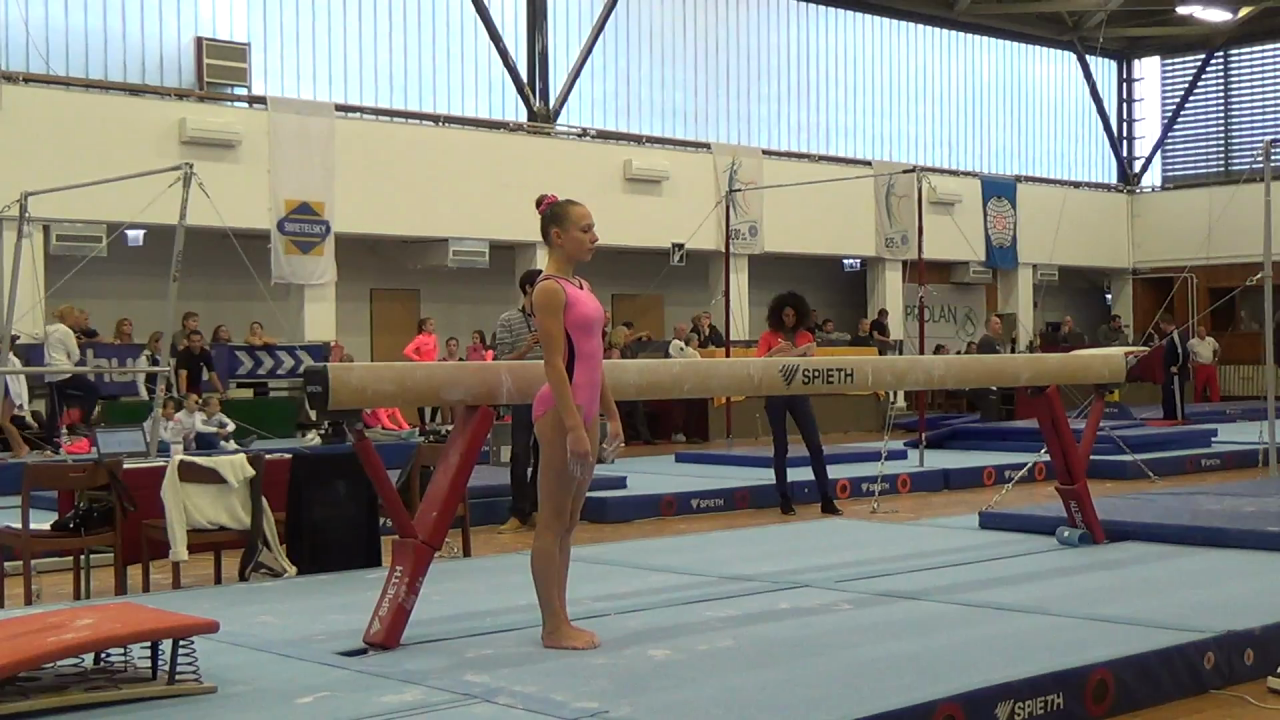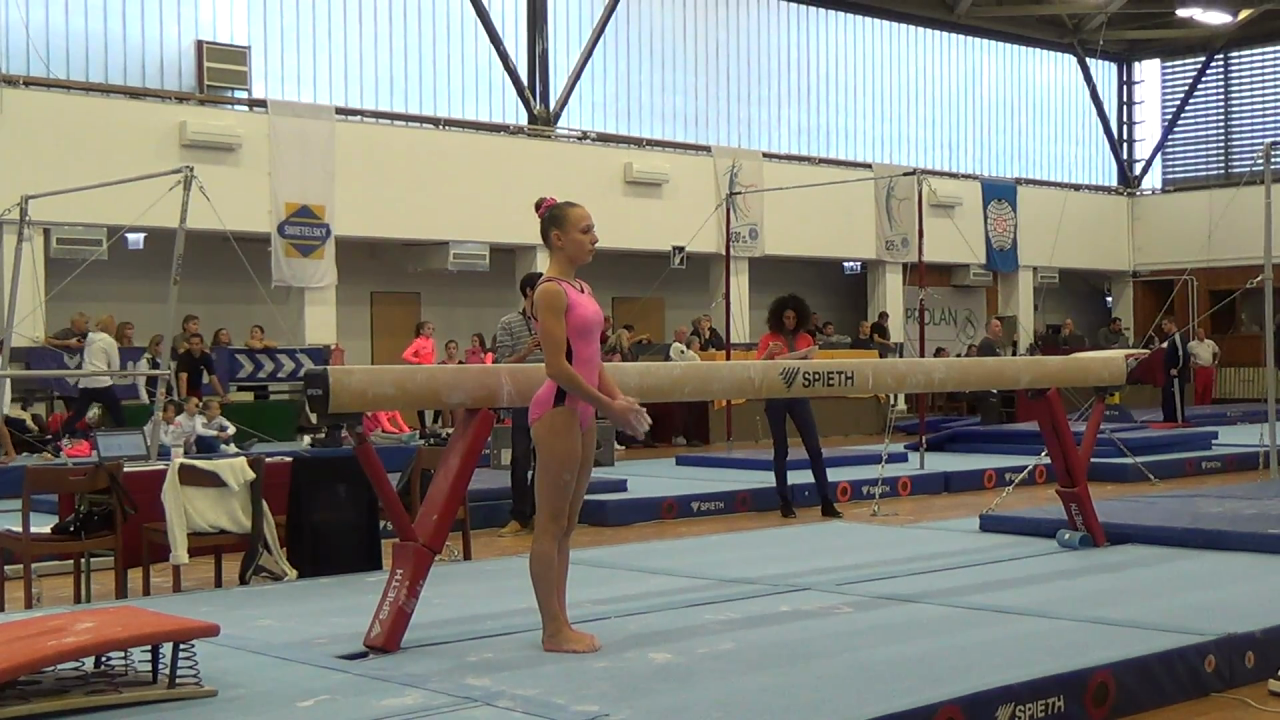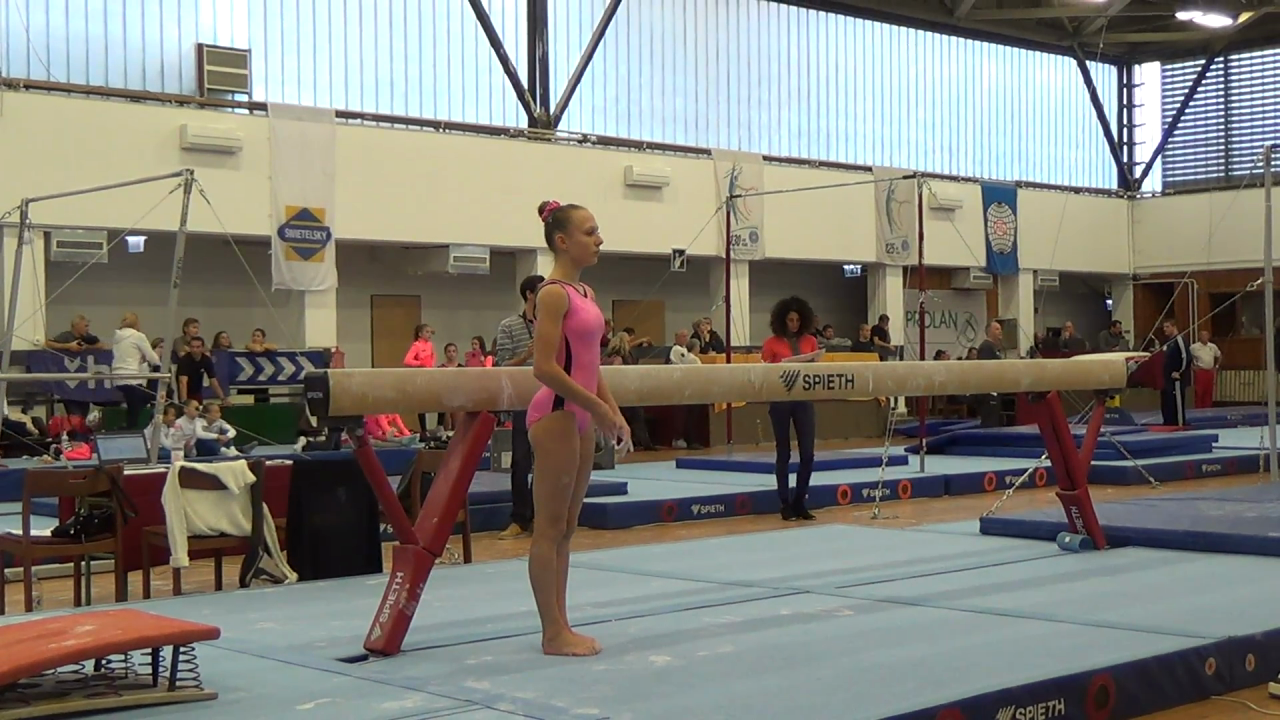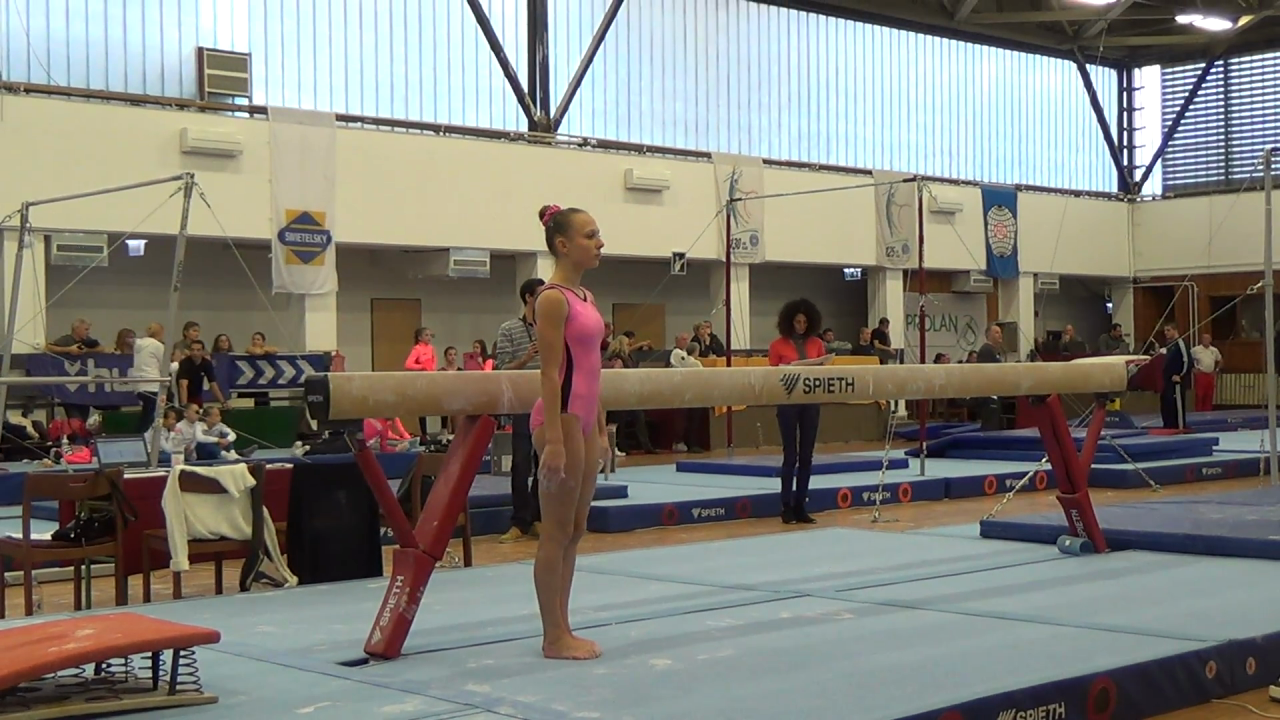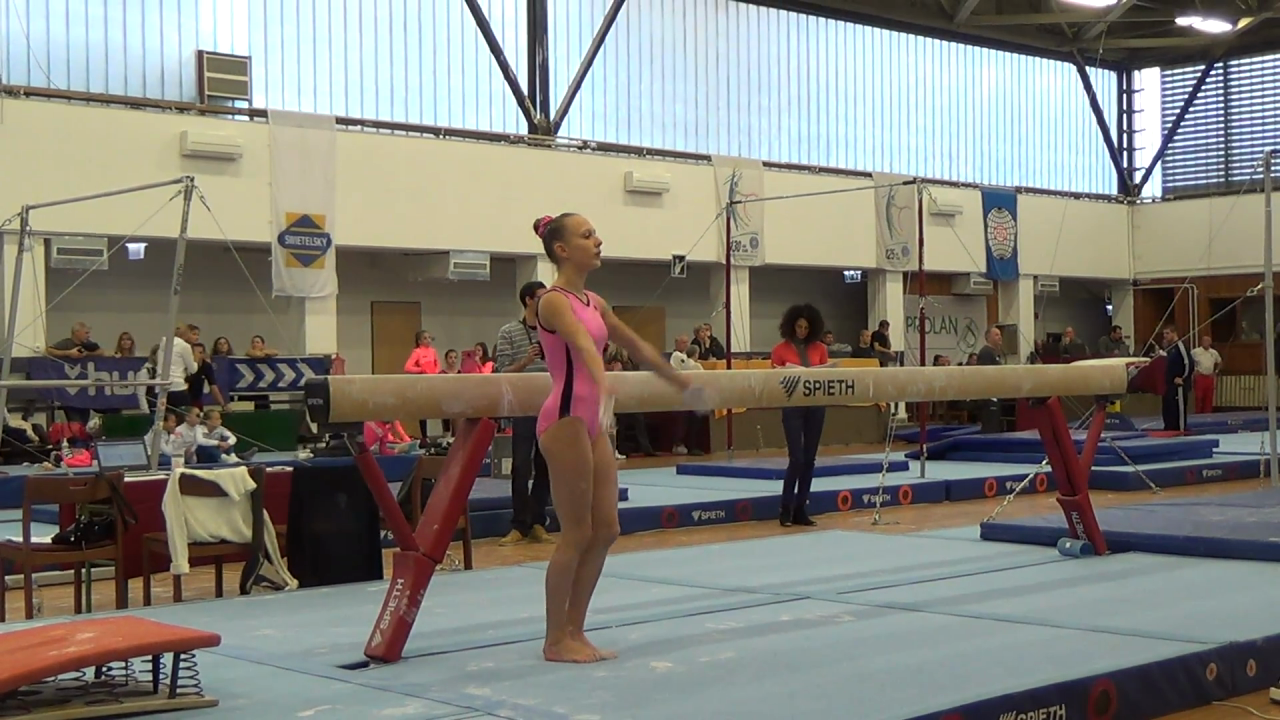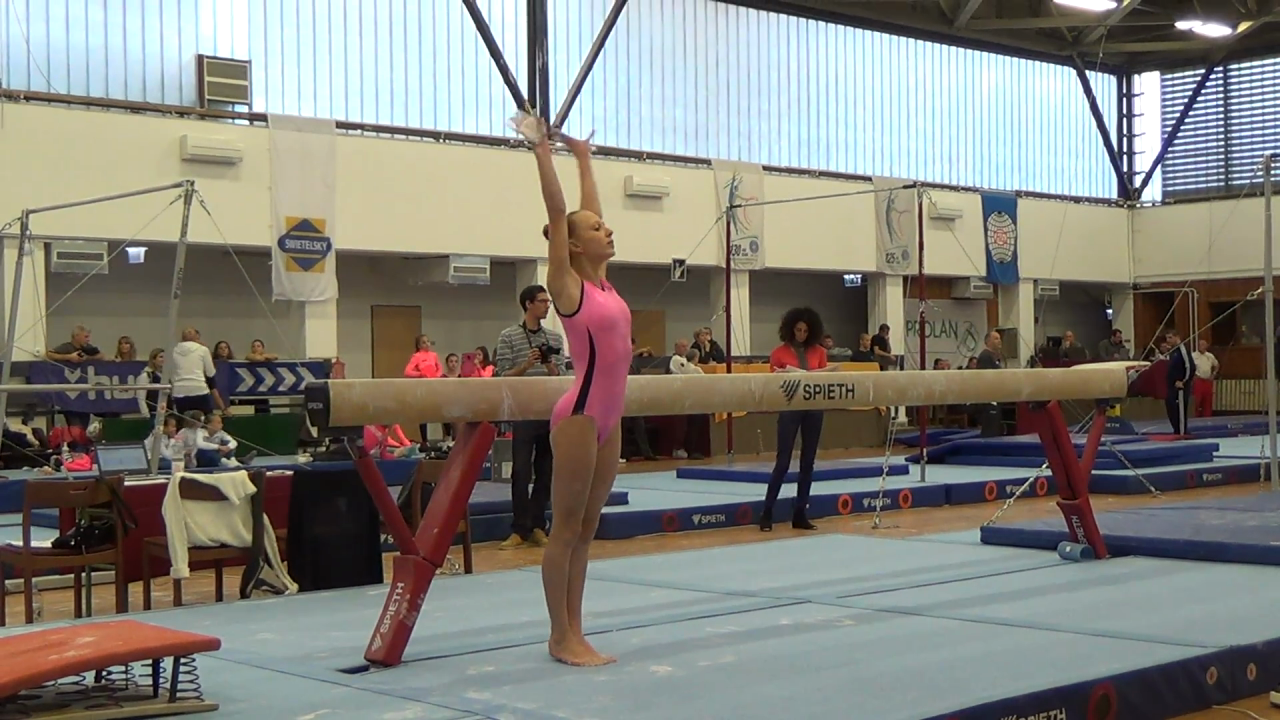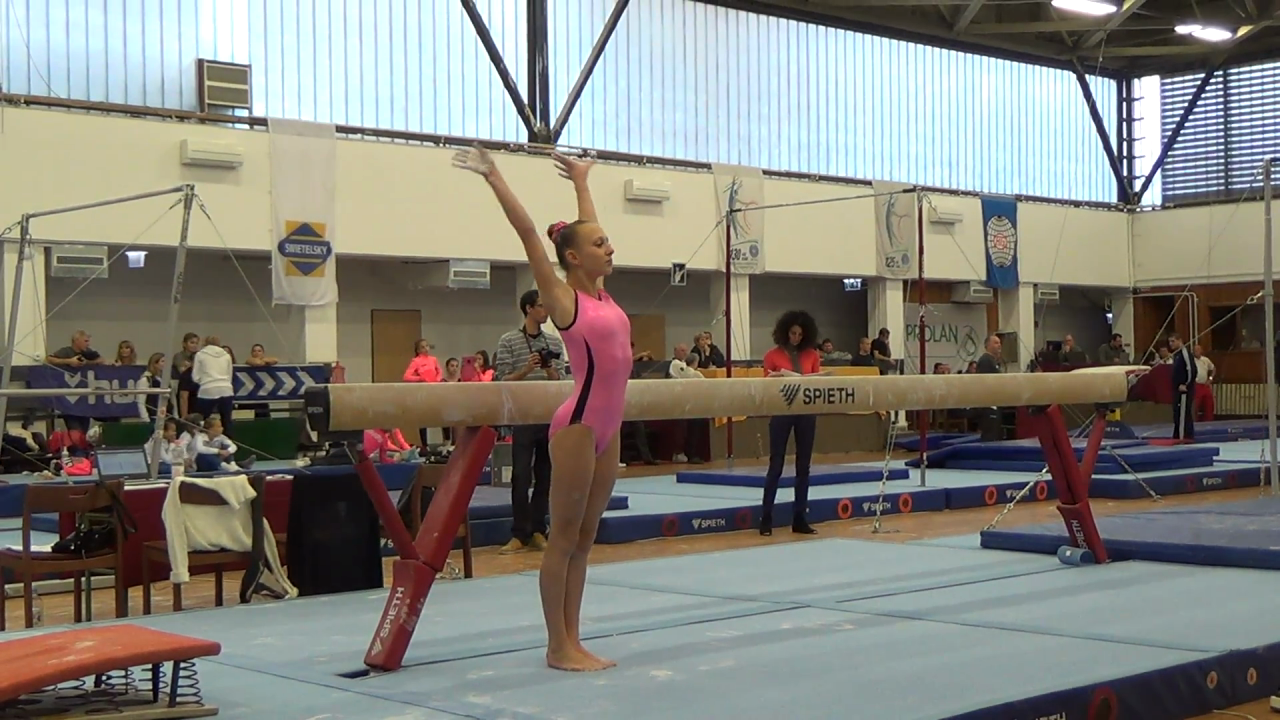
dt=0.4s
person 1, frame 1
left shoulder: (581, 286)
right shoulder: (550, 289)
right elbow: (555, 364)
left wrist: (611, 415)
right wrist: (573, 428)
left hip: (585, 410)
right hip: (561, 411)
left knee: (569, 523)
right knee: (552, 522)
left ankle: (562, 621)
right ankle: (553, 627)
person 1, frame 2
left shoulder: (581, 289)
right shoulder: (550, 291)
right elbow: (557, 366)
left wrist: (620, 400)
right wrist: (608, 405)
left hip: (583, 411)
right hip: (559, 411)
left knee: (568, 525)
right knee: (551, 525)
left ankle: (563, 624)
right ankle: (553, 630)
person 1, frame 3
left shoulder: (584, 292)
right shoulder: (554, 293)
right elbow: (545, 368)
left wrist: (610, 410)
right wrist: (597, 407)
left hip: (579, 417)
right hip: (556, 416)
left knee: (566, 528)
right knee: (549, 528)
left ankle: (562, 627)
right ankle: (553, 632)
person 1, frame 4
left shoulder: (585, 297)
right shoulder: (553, 299)
right elbow: (550, 375)
left wrist: (600, 430)
right wrist: (553, 441)
left hip: (584, 420)
right hip: (561, 419)
left knee: (574, 532)
right knee: (557, 532)
left ankle: (563, 630)
right ankle: (554, 636)
person 1, frame 5
left shoulder: (593, 301)
right shoulder: (554, 301)
left elbow: (636, 345)
right elbow: (584, 350)
left wrist: (679, 380)
right wrist: (603, 390)
left hip: (591, 422)
right hip: (565, 422)
left knee: (605, 532)
right knee: (577, 534)
left ankle: (573, 629)
right ankle: (556, 638)
person 1, frame 6
left shoulder: (603, 282)
right shoulder: (567, 284)
left elbow: (591, 208)
right elbow: (555, 212)
left wrist: (583, 159)
right wrist: (542, 150)
left hip: (609, 420)
right hip: (580, 417)
left knee: (585, 531)
right knee: (565, 530)
left ankle: (574, 633)
right ankle: (561, 637)
person 1, frame 7
left shoulder: (601, 292)
right shoulder: (563, 298)
left elbow: (585, 227)
right elbow: (527, 233)
left wrist: (579, 181)
right wrist: (493, 174)
left hip: (609, 429)
right hip: (578, 426)
left knee: (585, 539)
right knee: (563, 538)
left ankle: (572, 640)
right ankle: (559, 645)
person 2, frame 1
right shoulder: (508, 320)
right elbow: (501, 361)
right wrist: (524, 350)
right knee: (520, 456)
left ankle: (536, 509)
right ankle: (519, 513)
person 2, frame 2
right shoulder: (508, 324)
right elbow: (502, 364)
right wrist: (524, 353)
right knee: (520, 459)
left ankle: (537, 512)
right ankle: (520, 516)
person 2, frame 3
right shoulder: (508, 327)
right elbow: (502, 367)
right wrist: (525, 356)
right knee: (521, 462)
left ankle: (538, 516)
right ankle: (520, 519)
person 2, frame 4
right shoulder: (508, 330)
right elbow: (502, 370)
right wrist: (525, 359)
right knee: (521, 466)
left ankle: (537, 519)
right ankle: (520, 522)
person 2, frame 5
right shoulder: (508, 333)
right elbow: (501, 373)
right wrist: (525, 362)
left knee: (545, 469)
right knee: (521, 469)
left ankle: (537, 523)
right ankle: (520, 525)
person 2, frame 6
left shoulder: (555, 337)
right shoulder: (508, 337)
left elbow: (562, 378)
right elbow: (502, 377)
left wrist: (552, 369)
right wrist: (526, 366)
left knee: (545, 473)
right knee: (521, 474)
left ankle: (538, 527)
right ankle: (520, 529)
person 2, frame 7
left shoulder: (555, 342)
right shoulder: (508, 341)
left elbow: (561, 382)
right elbow: (502, 381)
left wrist: (551, 372)
right wrist: (526, 370)
left knee: (545, 478)
right knee: (521, 478)
left ankle: (538, 531)
right ankle: (520, 533)
person 3, frame 1
left shoulder: (806, 336)
right shoulder: (768, 336)
left wrist: (808, 358)
right wrist: (775, 351)
left hip: (799, 393)
right hip: (776, 395)
left knee: (815, 445)
right knee: (781, 447)
left ankle: (826, 499)
right ankle: (784, 499)
person 3, frame 2
left shoulder: (806, 339)
right shoulder: (768, 339)
left wrist: (809, 361)
right wrist: (769, 353)
left hip: (799, 396)
right hip: (776, 397)
left knee: (814, 448)
right knee: (781, 450)
left ankle: (826, 502)
right ankle: (785, 502)
person 3, frame 3
left shoulder: (810, 341)
right shoulder: (771, 343)
left hip: (804, 399)
right hip: (780, 400)
left knee: (808, 453)
right knee: (783, 453)
left ankle: (799, 503)
right ankle: (786, 504)
person 3, frame 4
left shoulder: (817, 343)
right shoulder: (778, 345)
left hip: (811, 402)
right hip: (788, 402)
left knee: (807, 456)
right knee: (790, 456)
left ankle: (800, 507)
right ankle: (787, 507)
person 3, frame 5
left shoulder: (819, 348)
right shoulder: (780, 350)
left hip: (815, 405)
right hip: (793, 405)
left knee: (809, 459)
right knee: (796, 458)
left ankle: (800, 510)
right ankle: (785, 508)
person 3, frame 6
left shoulder: (819, 351)
right shoulder: (779, 353)
left hip: (814, 408)
right hip: (790, 408)
left knee: (808, 462)
right knee: (782, 462)
left ankle: (800, 514)
right ankle: (767, 512)
person 3, frame 7
left shoulder: (812, 355)
right shoulder: (772, 355)
right wrist: (775, 378)
left hip: (806, 412)
right hip: (781, 412)
left knee: (803, 466)
right knee: (776, 465)
left ankle: (800, 518)
right ankle: (766, 518)
